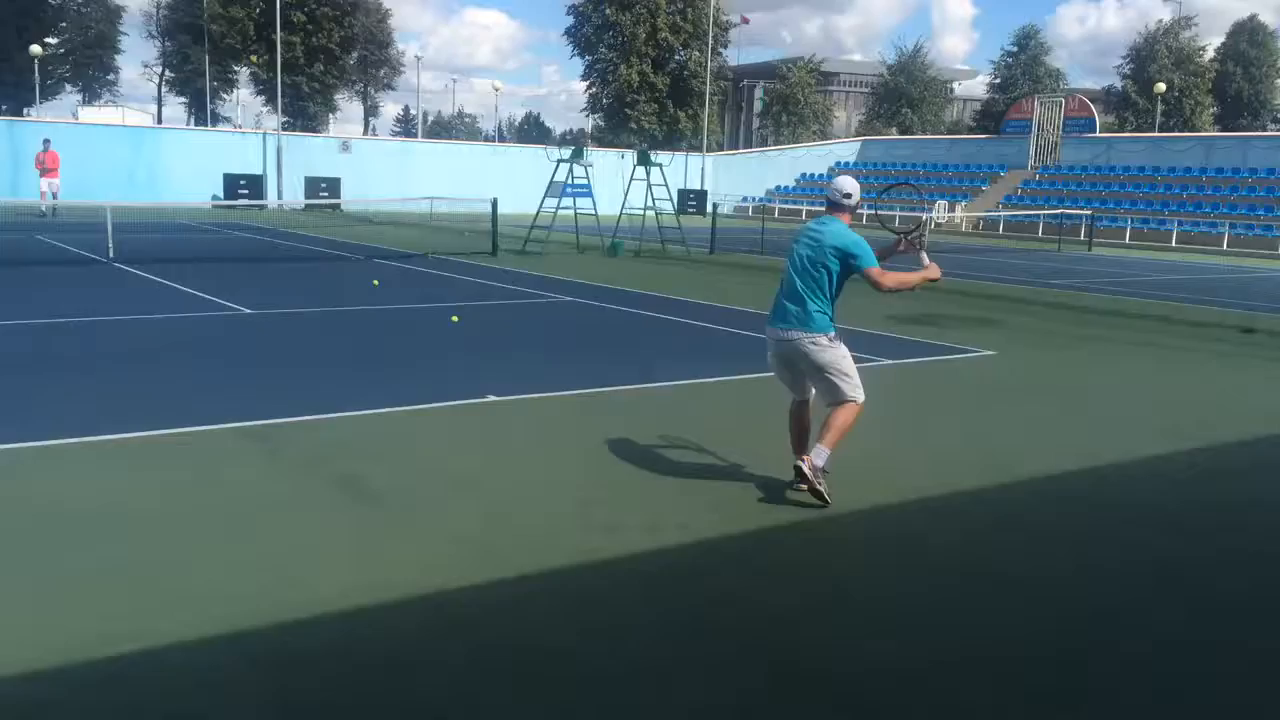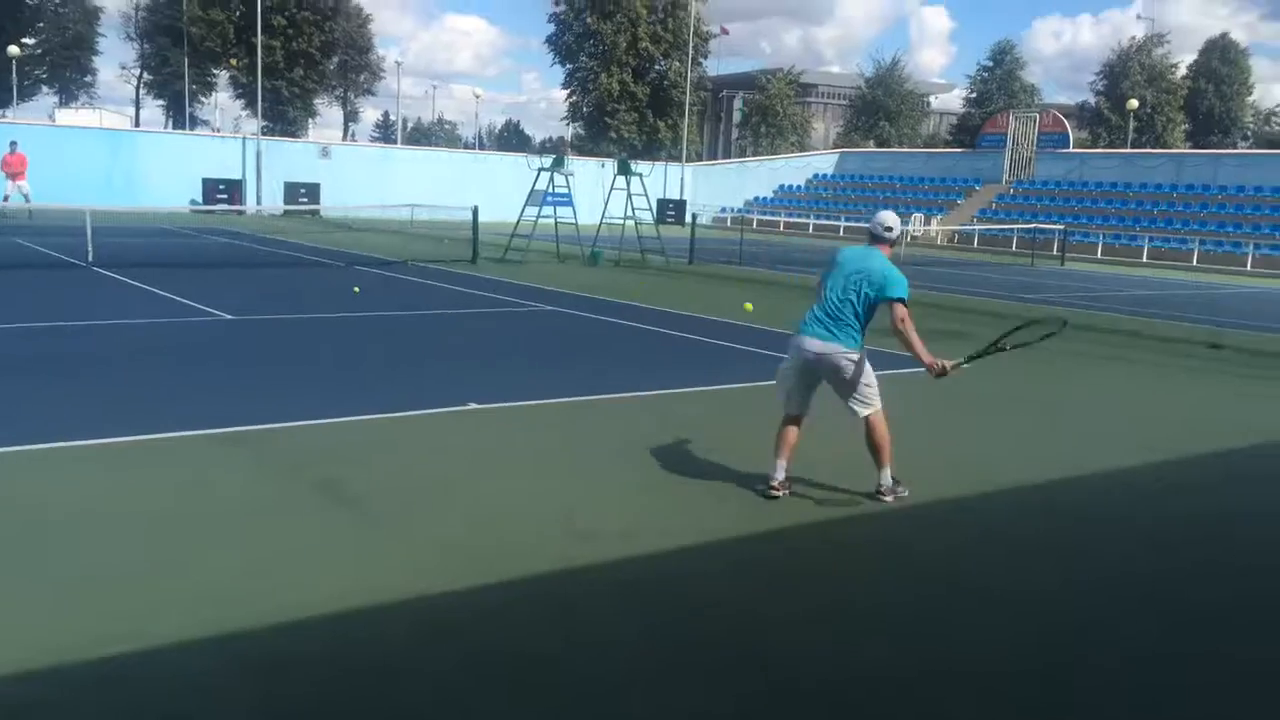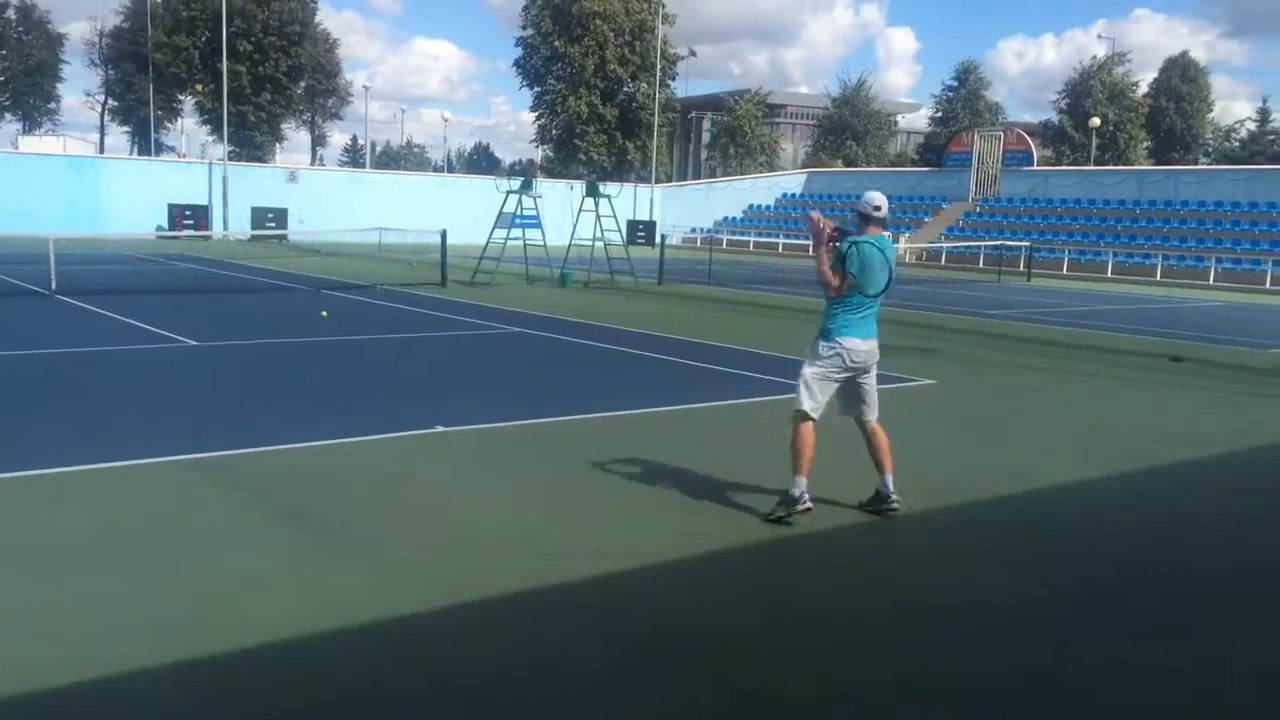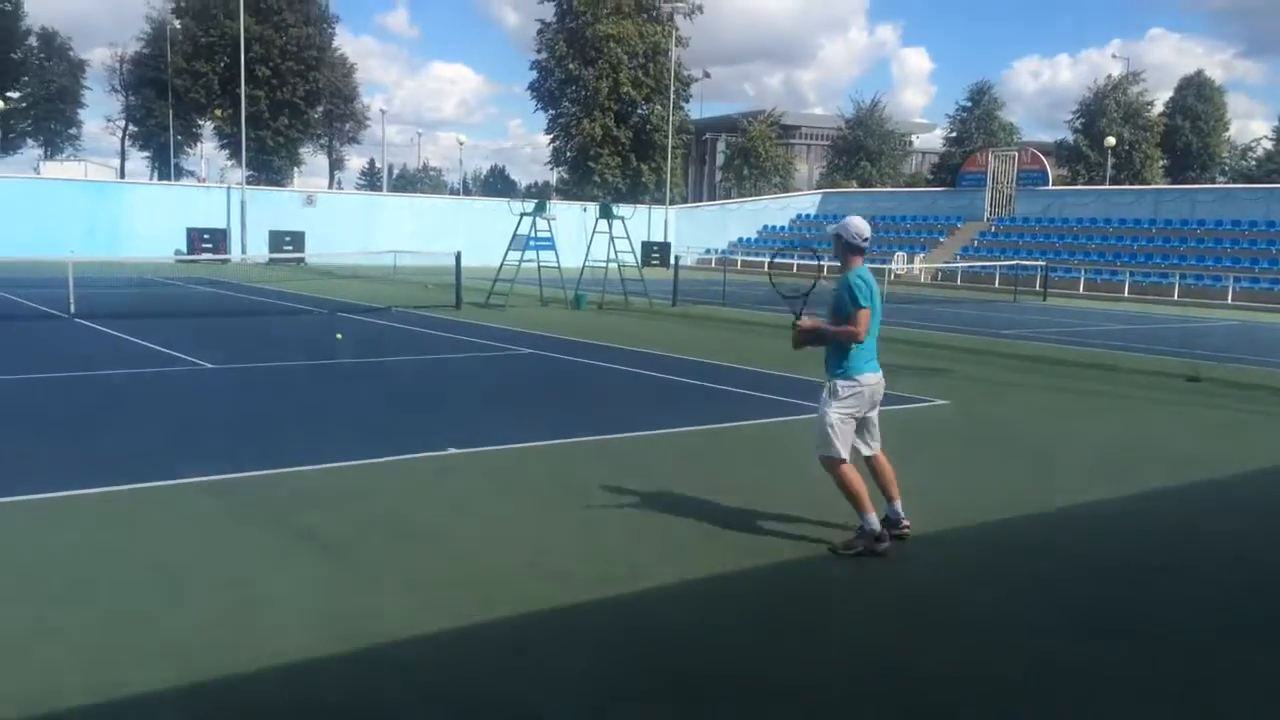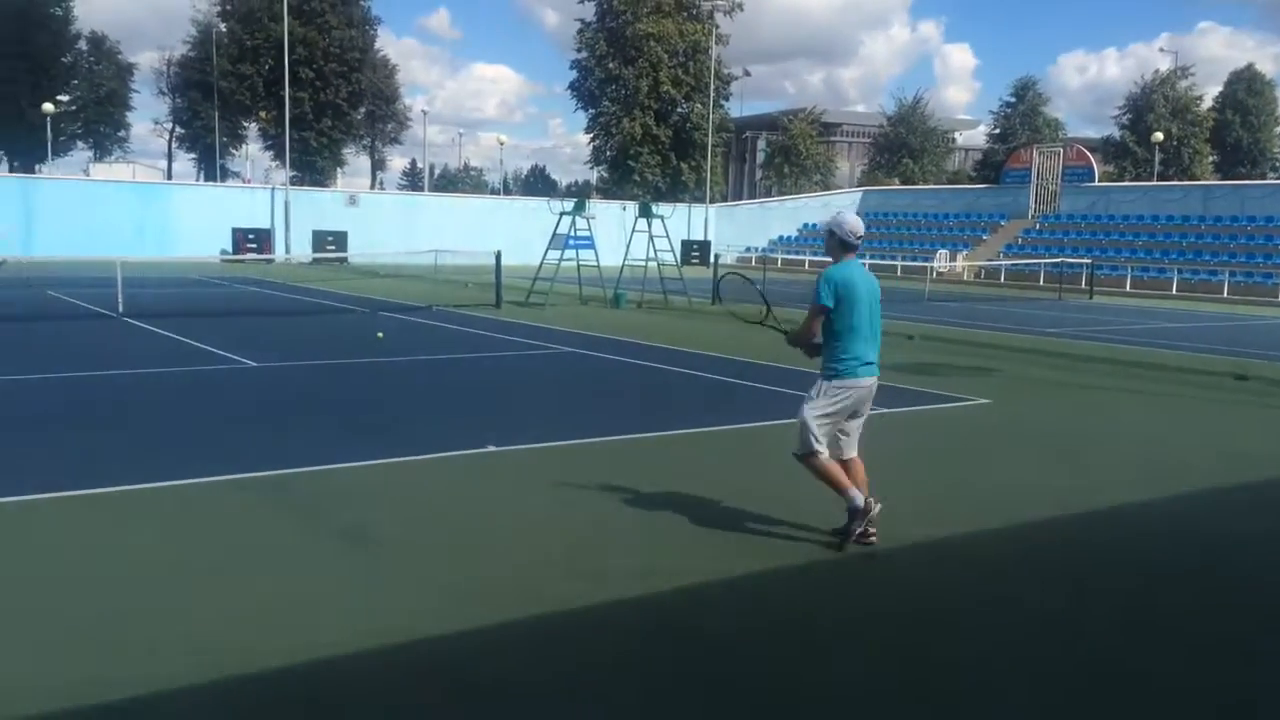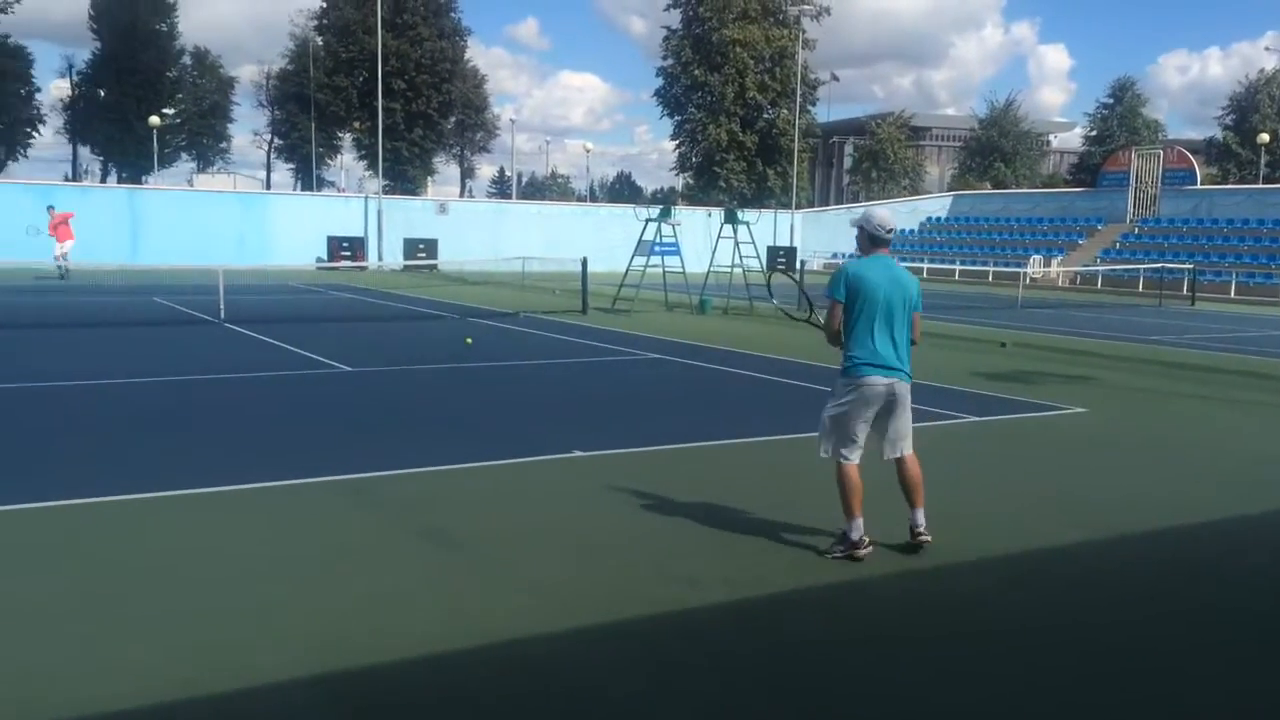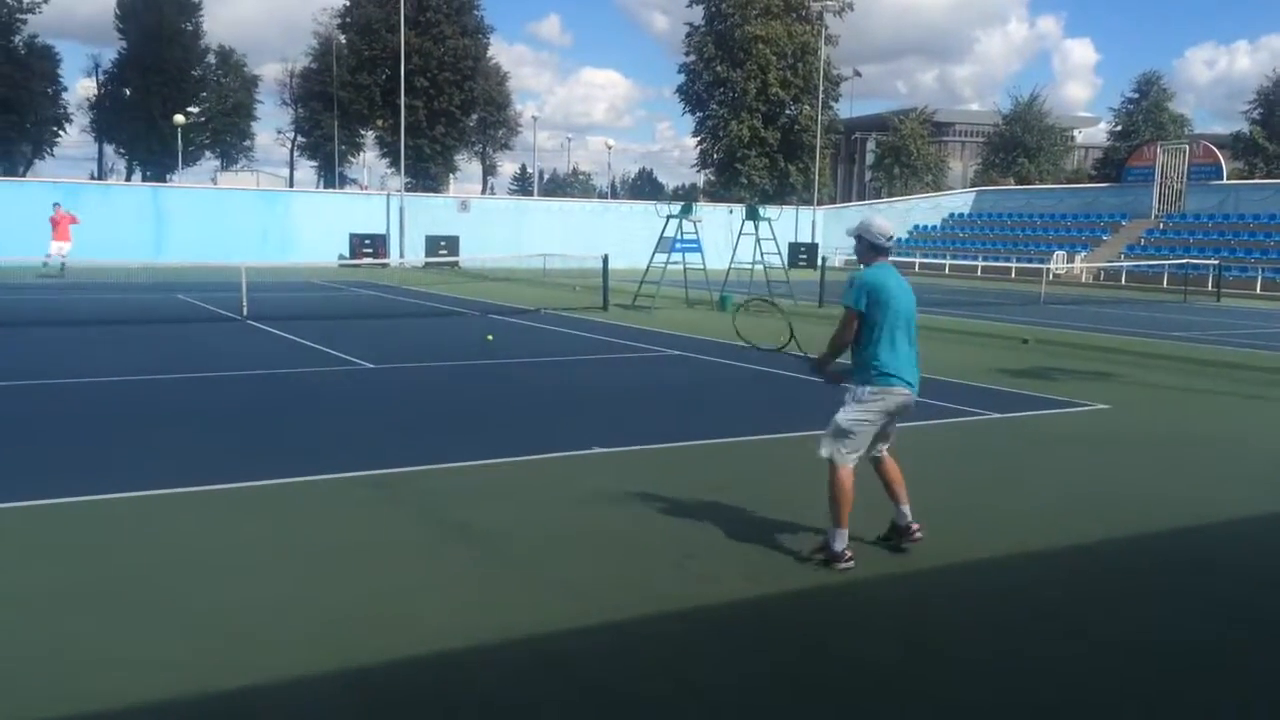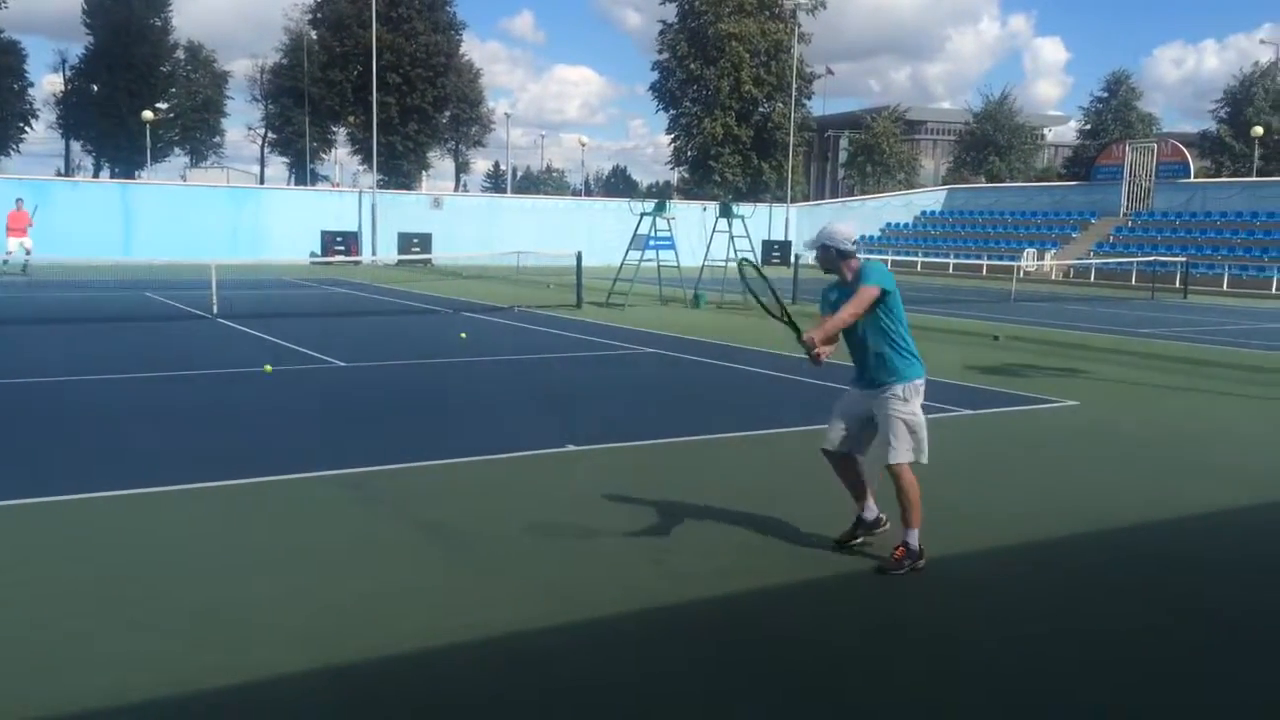
dt=0.4s
person 1, frame 1
left shoulder: (810, 229)
right shoulder: (849, 240)
right elbow: (882, 282)
left wrist: (890, 250)
right wrist: (925, 275)
left hip: (777, 331)
right hip: (812, 336)
left knee: (801, 398)
right knee: (850, 402)
left ankle: (801, 469)
right ankle: (813, 461)
person 1, frame 2
left shoulder: (843, 255)
right shoulder: (893, 276)
right elbow: (900, 319)
right wrist: (925, 358)
left hip: (804, 342)
right hip: (842, 352)
left knee: (794, 414)
right knee: (872, 413)
left ankle: (778, 478)
right ankle: (886, 483)
person 1, frame 3
left shoulder: (856, 245)
right shoulder: (886, 246)
left elbow: (831, 288)
right elbow: (841, 236)
left wrist: (822, 247)
right wrist: (826, 229)
left hip: (837, 344)
right hip: (866, 346)
left knee: (804, 417)
right knee: (869, 422)
left ankle: (797, 494)
right ankle: (887, 493)
person 1, frame 4
left shoulder: (853, 279)
right shoulder: (862, 277)
left elbow: (858, 333)
left wrist: (818, 329)
right wrist: (816, 330)
left hip: (849, 380)
right hip: (869, 376)
left knee: (834, 459)
right knee: (871, 451)
left ankle: (873, 532)
right ankle: (897, 517)
person 1, frame 5
left shoulder: (831, 276)
right shoulder: (870, 279)
left elbow: (810, 332)
left wrist: (795, 339)
right wrist: (820, 345)
left hip: (842, 378)
right hip: (868, 375)
left knee: (809, 451)
right knee: (845, 452)
left ankle: (860, 504)
right ankle: (864, 523)
person 1, frame 6
left shoulder: (848, 271)
right shoulder: (909, 279)
left elbow: (834, 327)
right elbow: (914, 337)
left wrist: (838, 340)
left hip: (861, 376)
right hip: (899, 377)
left knee: (846, 456)
right knee: (903, 452)
left ankle: (856, 536)
right ankle: (918, 525)
person 1, frame 7
left shoulder: (863, 280)
right shoulder: (899, 283)
left elbow: (847, 334)
left wrist: (825, 361)
right wrist: (848, 369)
left hip: (877, 386)
right hip: (903, 384)
left knee: (839, 460)
right knee: (877, 451)
left ankle: (837, 547)
right ankle: (906, 522)
person 1, frame 8
left shoulder: (871, 271)
right shoulder: (830, 293)
left elbow: (857, 306)
right elbow: (831, 331)
left wrist: (816, 334)
right wrist: (821, 347)
left hip: (900, 384)
right hip: (863, 384)
left knee: (896, 464)
right knee: (835, 450)
left ankle: (913, 547)
right ankle: (871, 516)
